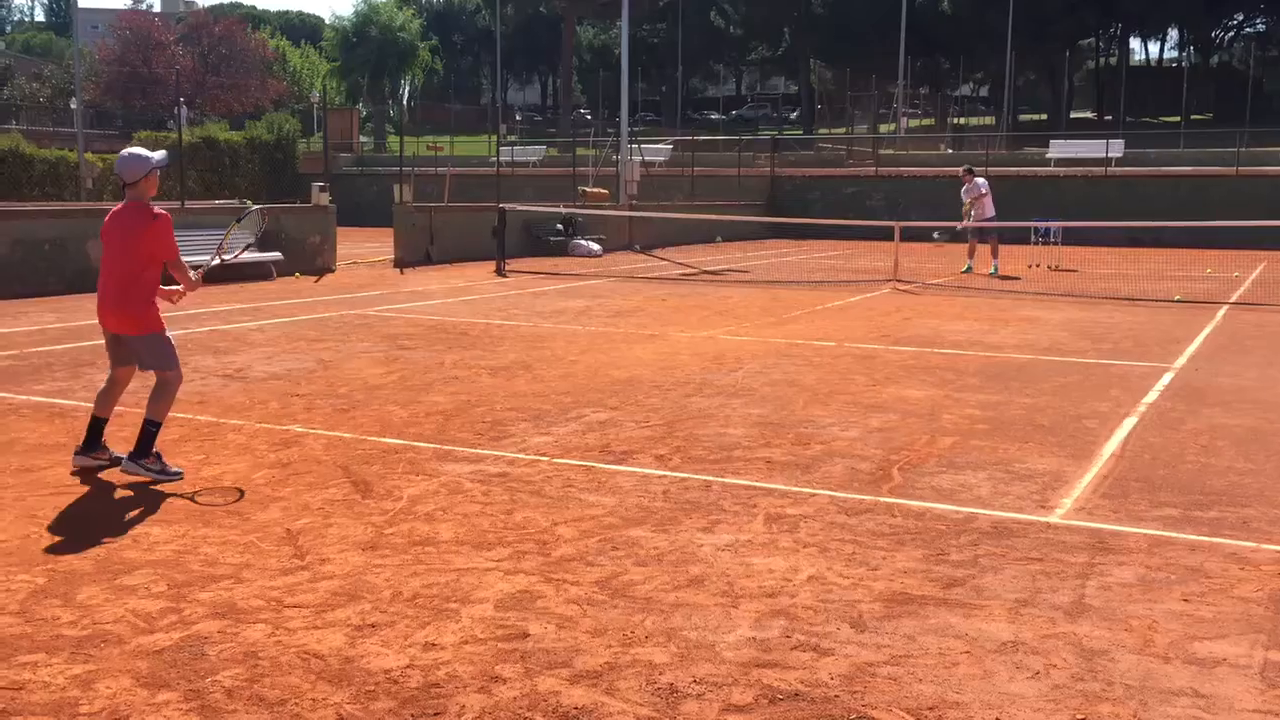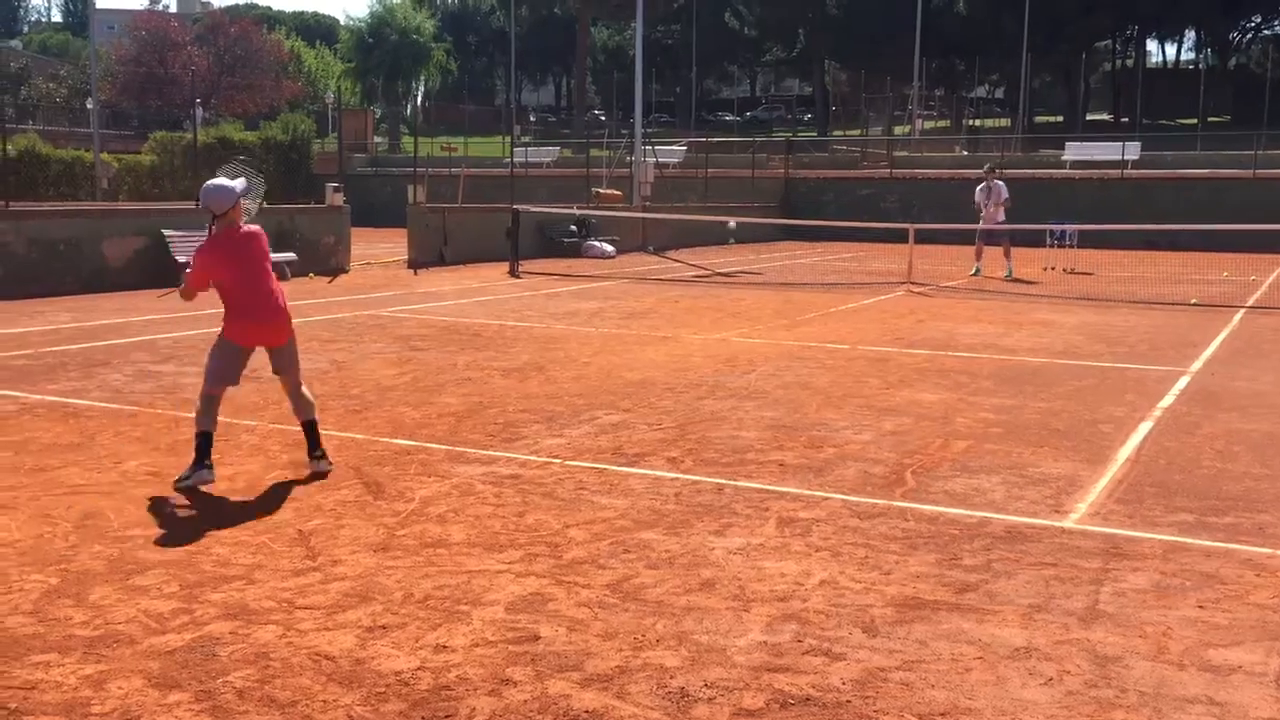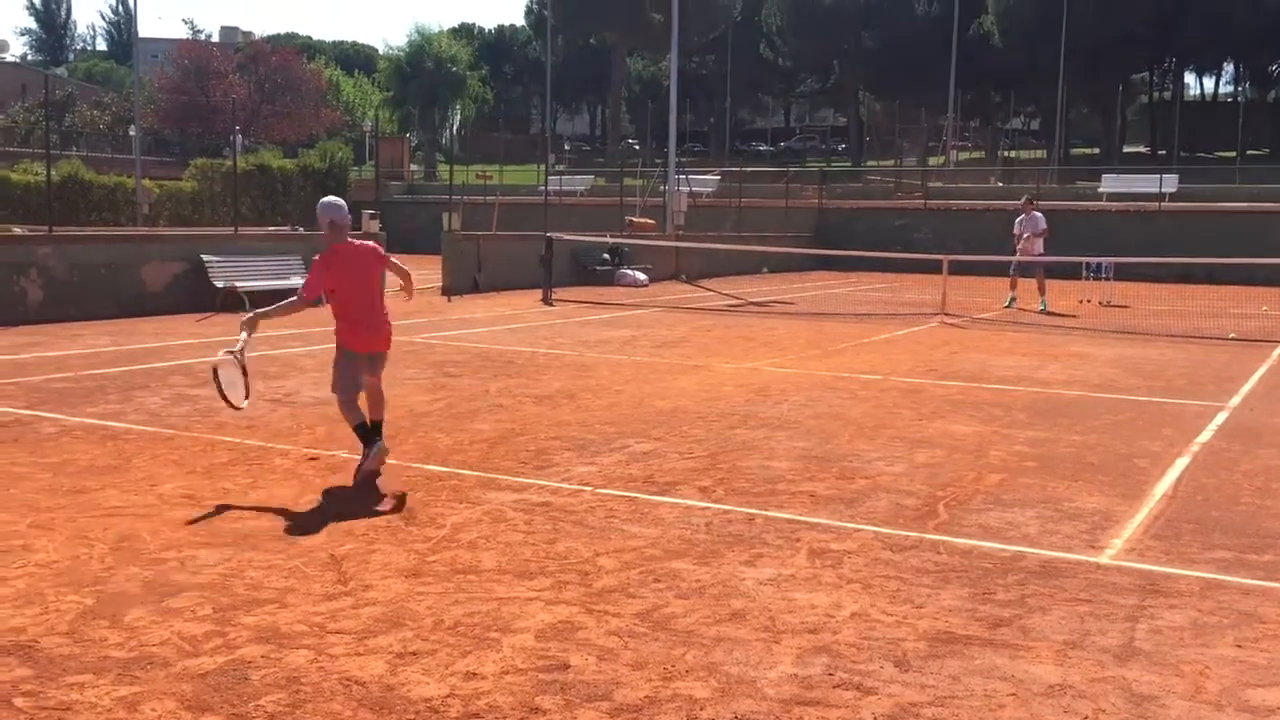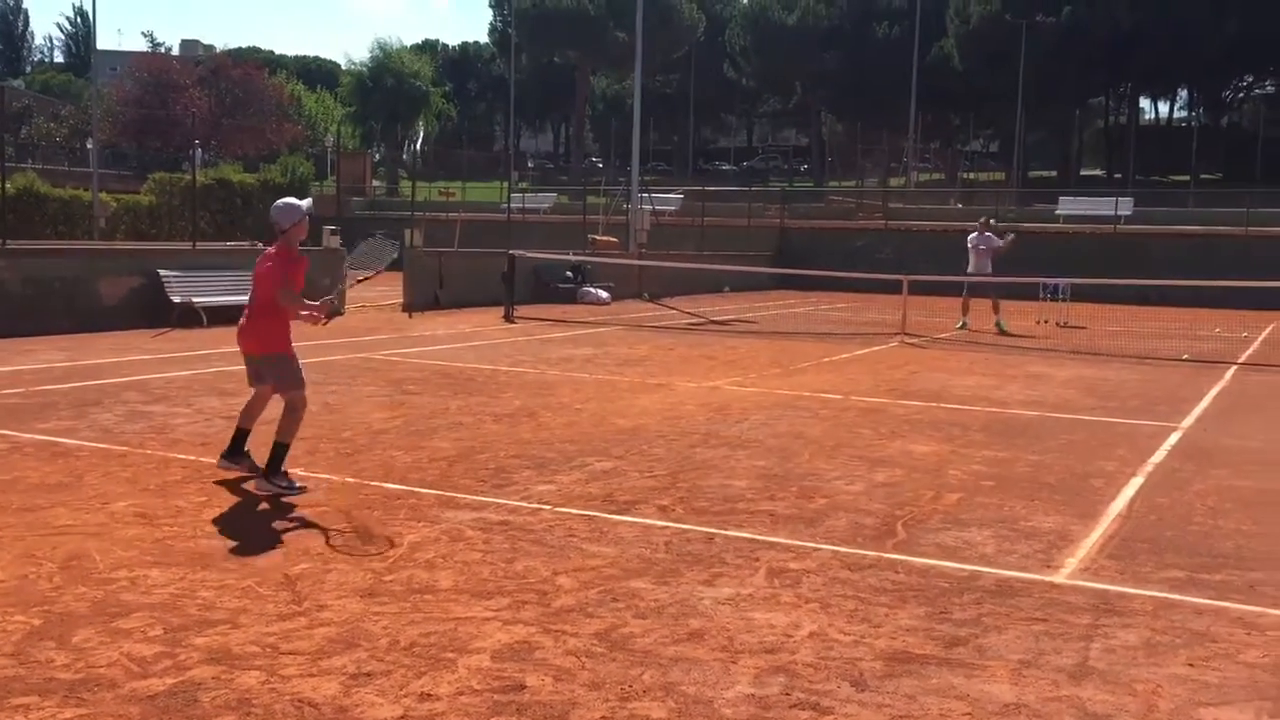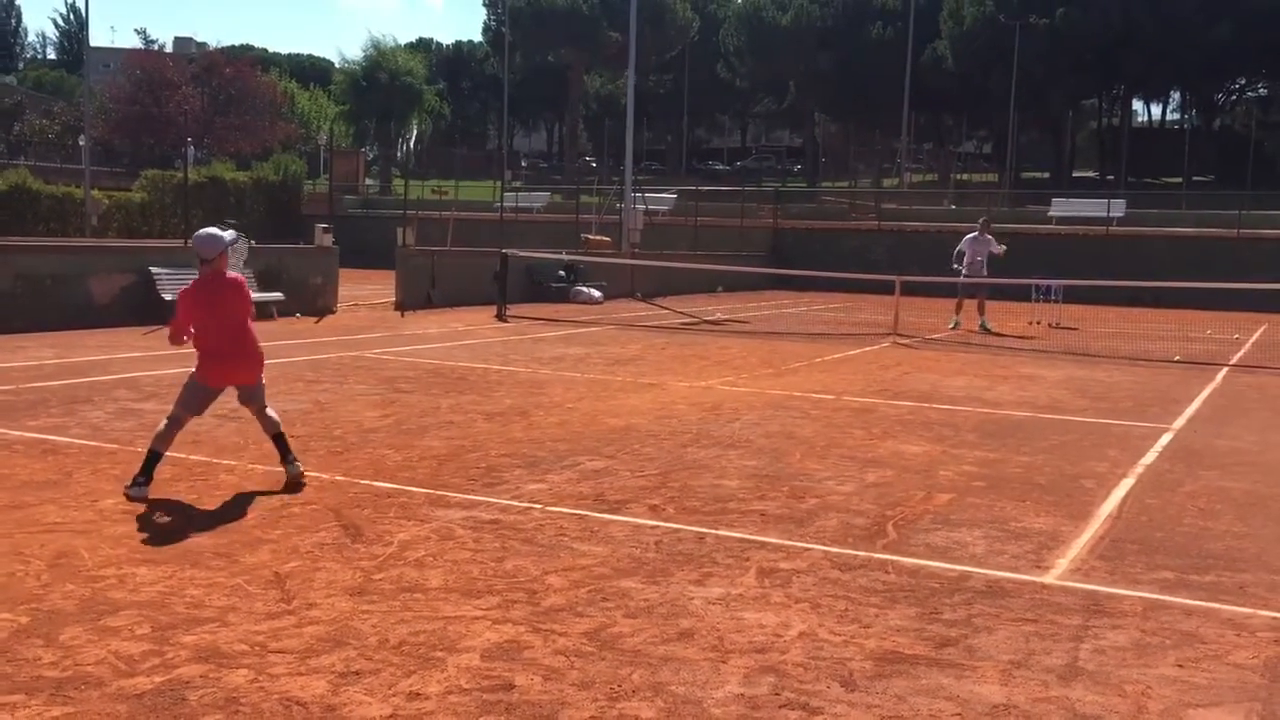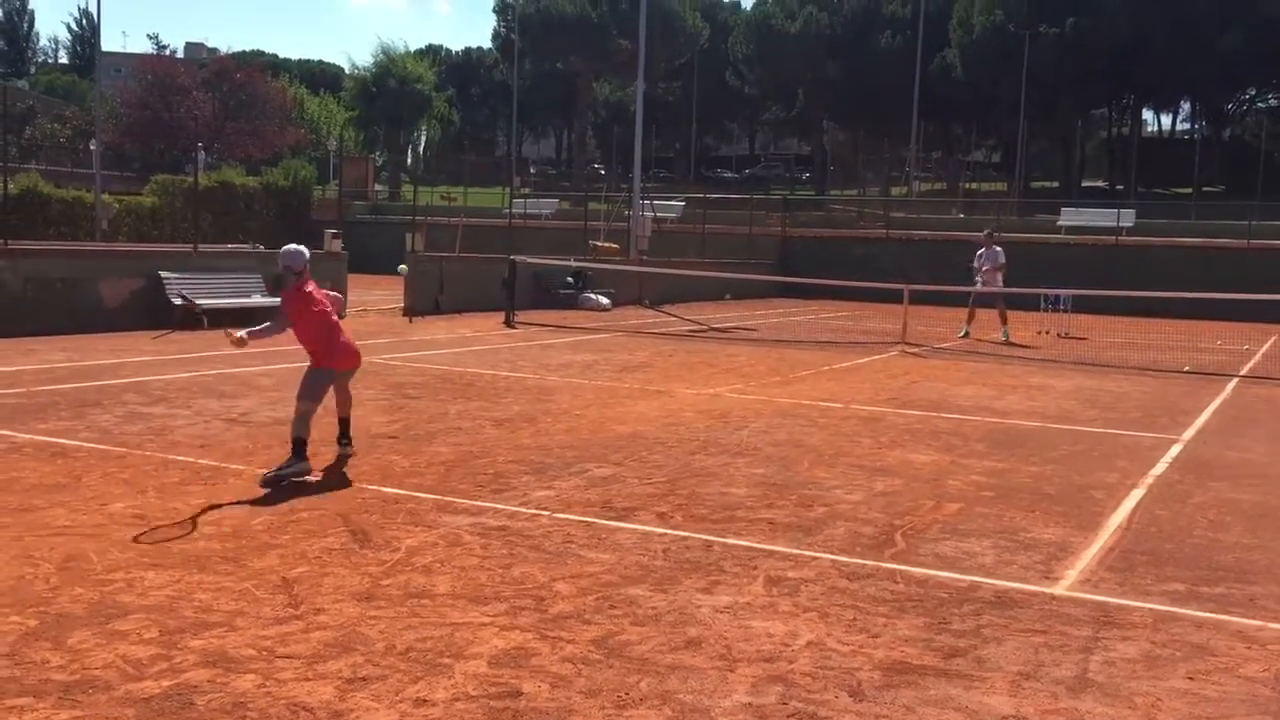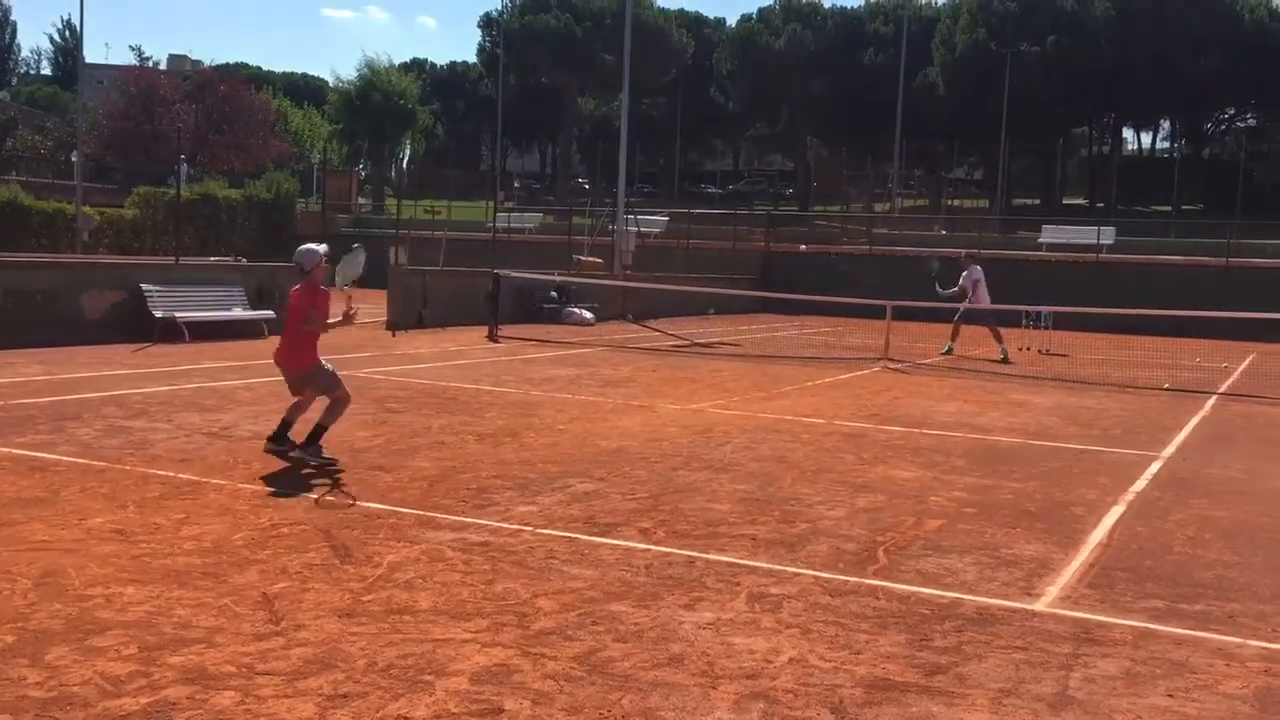
dt=0.7s
person 1, frame 1
left shoulder: (113, 218)
right shoulder: (157, 218)
right elbow: (175, 265)
left wrist: (160, 290)
right wrist: (190, 281)
left hip: (109, 309)
right hip: (137, 313)
left knee: (119, 377)
right knee: (170, 378)
left ankle: (90, 447)
right ankle: (141, 455)
person 1, frame 2
left shoulder: (207, 252)
right shoulder: (256, 235)
left elbow: (187, 294)
left wrist: (194, 274)
left hip: (242, 327)
right hip: (279, 322)
left knee: (210, 395)
right knee: (294, 386)
left ankle: (202, 464)
right ankle: (317, 454)
person 1, frame 3
left shoulder: (324, 261)
right shoulder: (369, 249)
left elbow: (302, 303)
right elbow: (402, 272)
left wrist: (260, 316)
right wrist: (407, 287)
left hip: (353, 339)
right hip: (381, 333)
left knee: (346, 399)
right knee: (373, 383)
left ankle: (372, 445)
right ankle: (374, 441)
person 1, frame 4
left shoulder: (271, 254)
right shoulder: (294, 258)
right elbow: (285, 300)
left wrist: (303, 314)
right wrist: (318, 308)
left hip: (249, 334)
right hip: (271, 339)
left knee: (263, 392)
right knee: (296, 401)
left ankle: (235, 453)
right ankle: (273, 474)
person 1, frame 5
left shoulder: (187, 295)
right shoulder: (238, 283)
left elbow: (176, 339)
left wrist: (191, 334)
left hip: (212, 367)
right hip: (250, 363)
left knee: (175, 420)
right knee: (260, 410)
left ankle: (142, 480)
right ankle: (290, 463)
person 1, frame 6
left shoulder: (290, 296)
right shoulder: (313, 289)
left elbow: (281, 323)
right elbow: (340, 300)
left wrist: (245, 334)
right wrist: (338, 310)
left hip: (325, 359)
right hip: (349, 354)
left knee: (303, 411)
right knee: (341, 389)
left ankle: (298, 460)
right ankle: (345, 440)
person 1, frame 7
left shoulder: (297, 292)
right shoulder: (318, 292)
right elbow: (312, 325)
left wrist: (337, 321)
right wrist: (342, 322)
left hip: (284, 356)
right hip: (303, 357)
left knee: (306, 396)
right knee: (341, 398)
left ankle: (278, 439)
right ankle: (309, 445)
